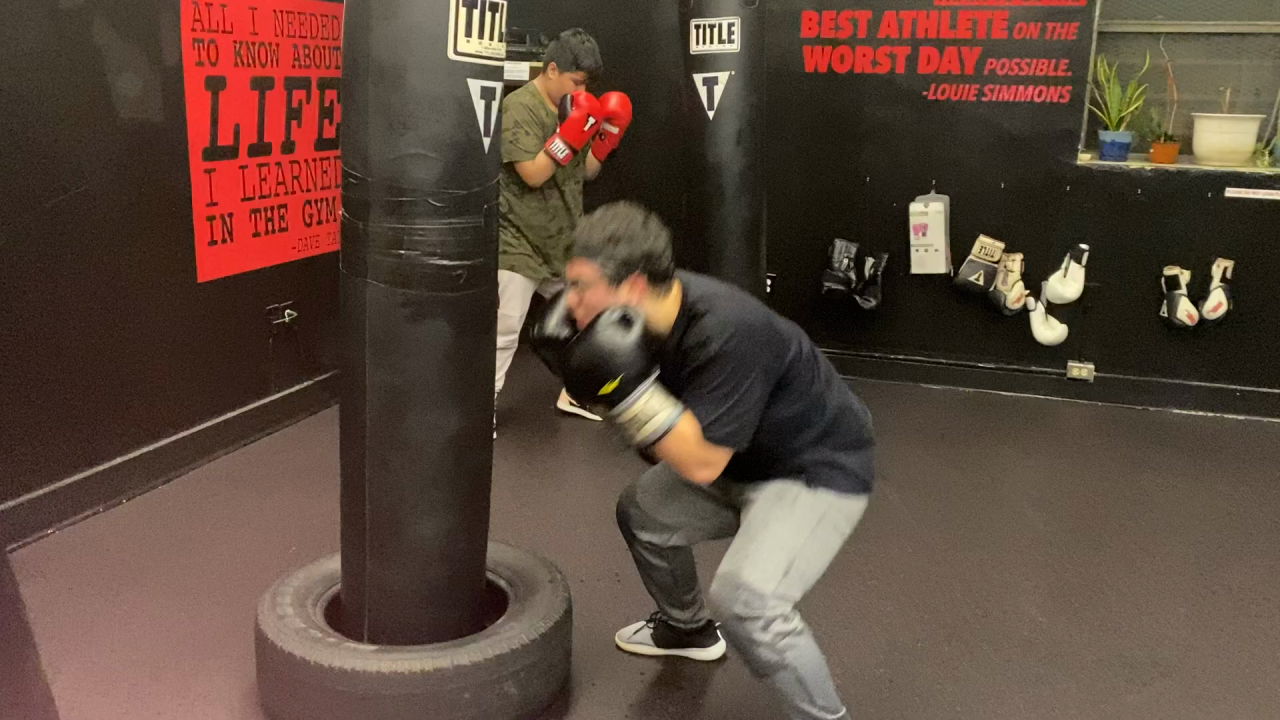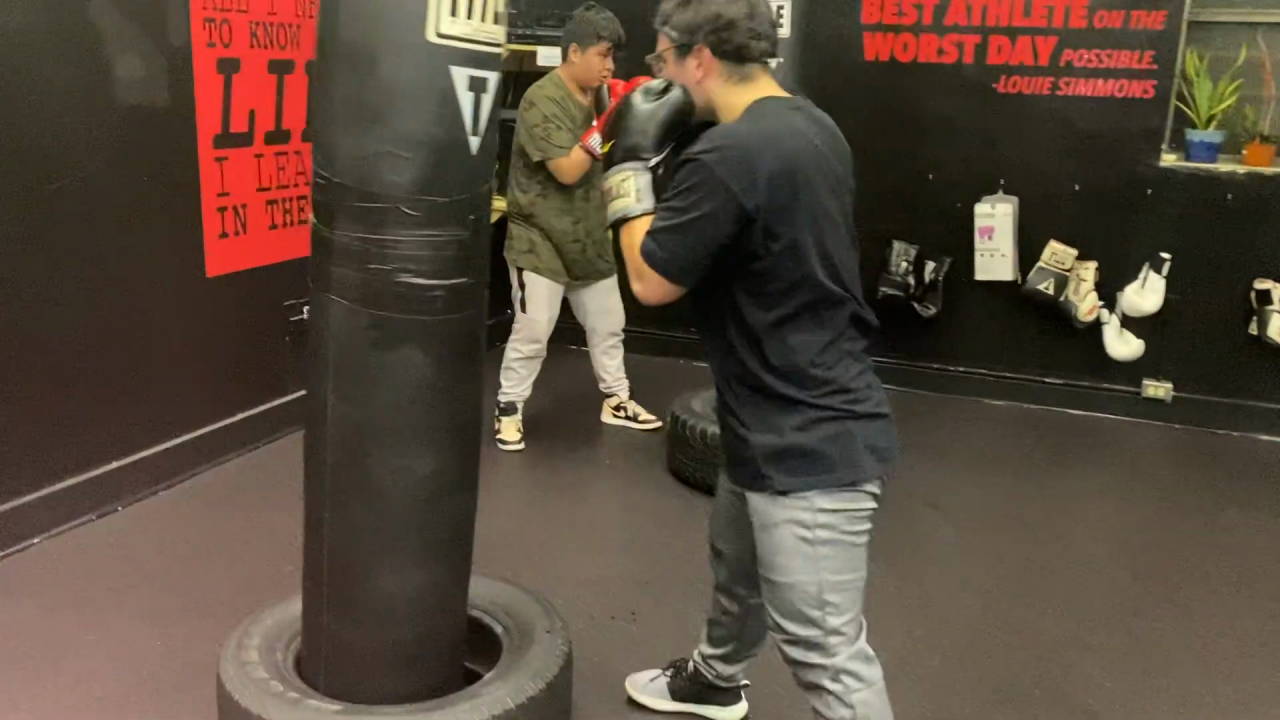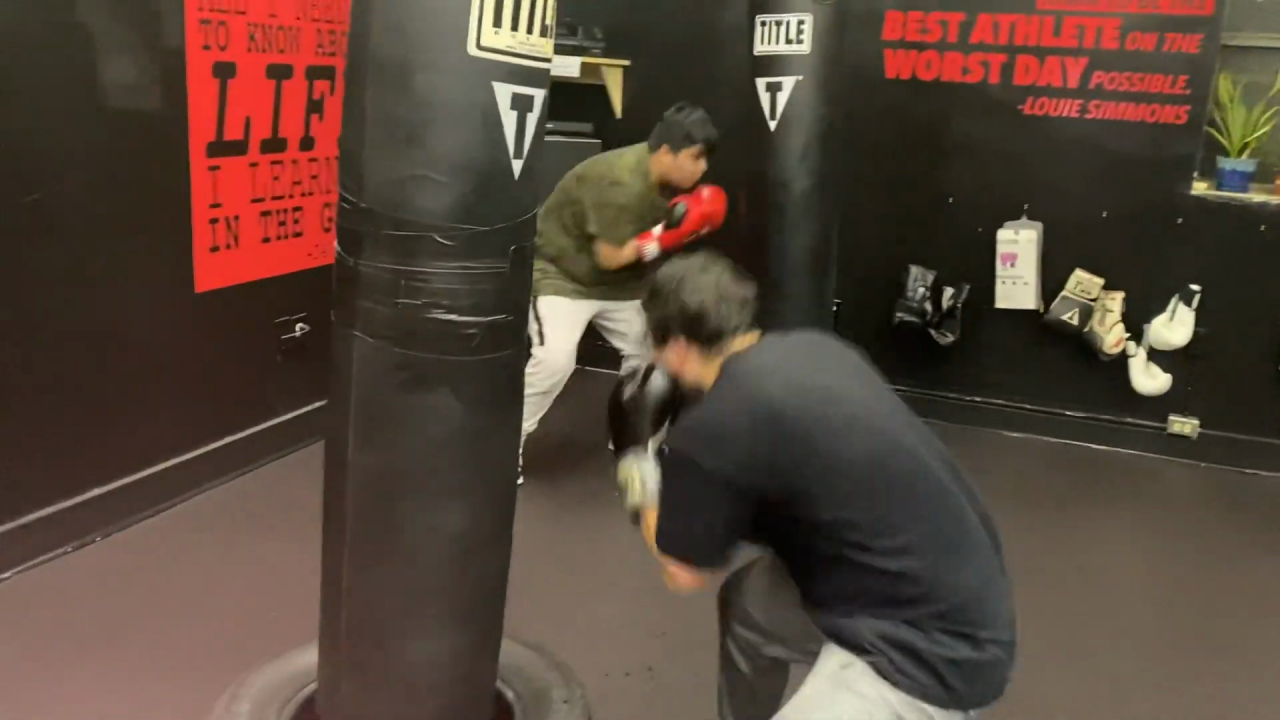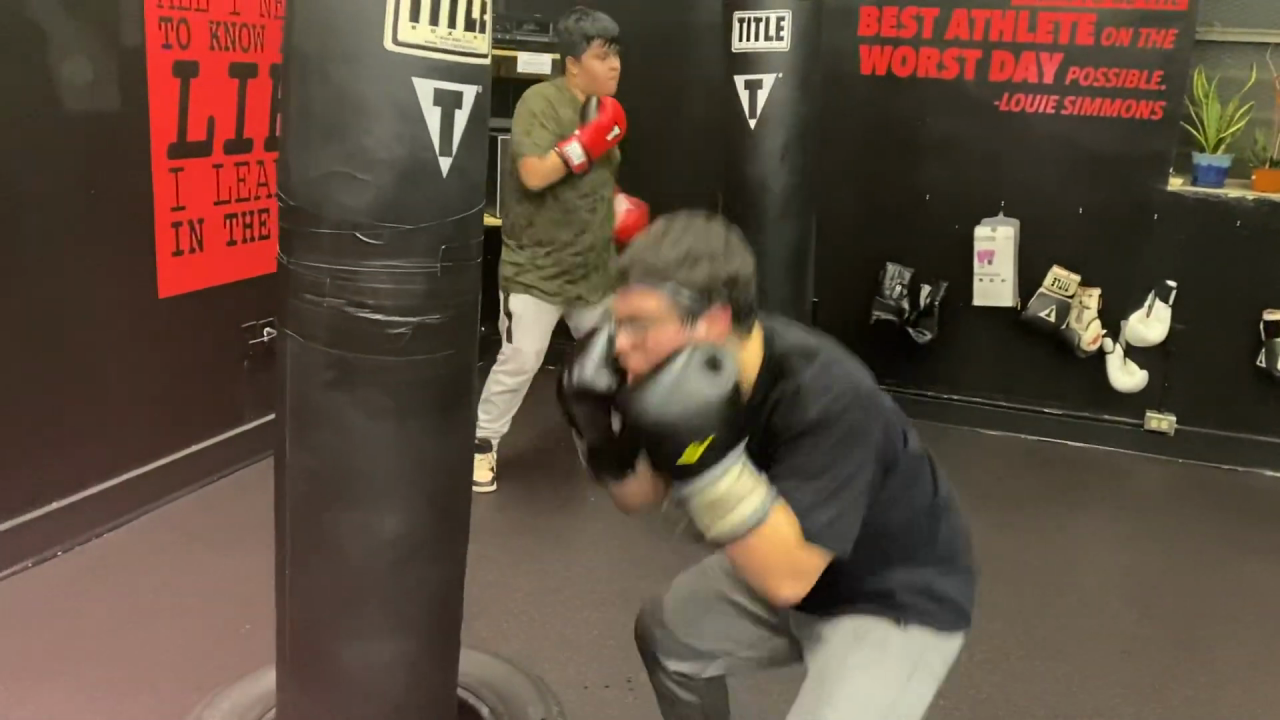
dt=1s
person 1, frame 1
left shoulder: (727, 331)
left elbow: (702, 464)
left wrist: (625, 380)
right wrist: (579, 363)
left hip: (821, 471)
right hip: (749, 457)
left knee: (746, 601)
right knee: (642, 515)
right ankle: (687, 622)
person 1, frame 2
left shoulder: (734, 155)
right shoulder: (807, 126)
left elbow: (650, 280)
left wrist: (632, 161)
right wrist: (654, 156)
left hip: (809, 443)
right hip: (776, 427)
left knee: (821, 647)
right knee: (738, 564)
person 1, frame 3
left shoulder: (717, 434)
right shoulder: (811, 348)
left elbow: (685, 570)
left wrist: (638, 458)
left hip: (935, 643)
right knee: (745, 601)
person 1, frame 4
left shoulder: (826, 399)
right shoulder: (697, 371)
left elbow: (787, 576)
right elbow: (638, 492)
left wrist: (702, 452)
right wrist: (603, 435)
left hip: (899, 605)
right knee: (667, 637)
person 2, frame 1
left shoulder: (571, 107)
right shoulder: (520, 107)
left elbow: (586, 170)
right elbow: (533, 175)
left wrist: (608, 134)
right wrist: (571, 131)
left hip: (561, 240)
right hip: (517, 241)
right knee: (503, 329)
left ankle: (573, 392)
person 2, frame 2
left shoulder: (599, 95)
right shoulder: (542, 100)
right elbow: (568, 170)
left hip: (590, 240)
right hip: (540, 242)
left knee: (607, 325)
right knee: (531, 334)
left ankle: (616, 399)
right ankle: (508, 410)
person 2, frame 3
left shoulder: (663, 184)
right shoulder: (620, 181)
left elbow: (651, 242)
right elbow: (609, 257)
left wrist: (685, 226)
right wrist: (670, 234)
right hip: (558, 273)
left knee: (646, 348)
right knee: (552, 361)
person 2, frame 4
left shoulder: (596, 107)
right shoulder: (548, 102)
right elbow: (534, 175)
left wrist: (616, 203)
right wrist: (590, 140)
left hip: (590, 267)
right hip: (533, 268)
right knee: (520, 364)
right ankle: (483, 445)
